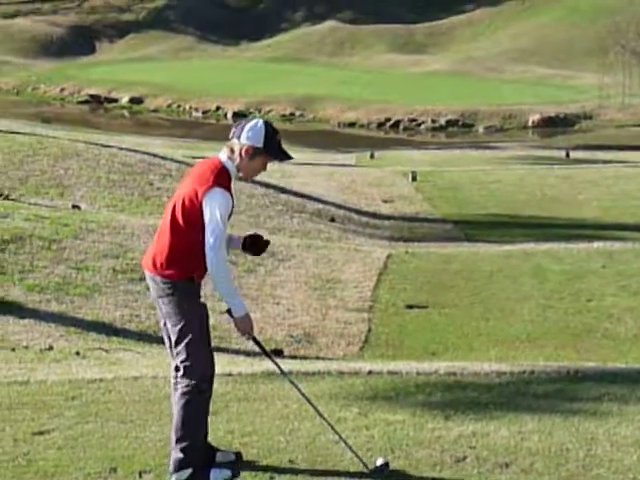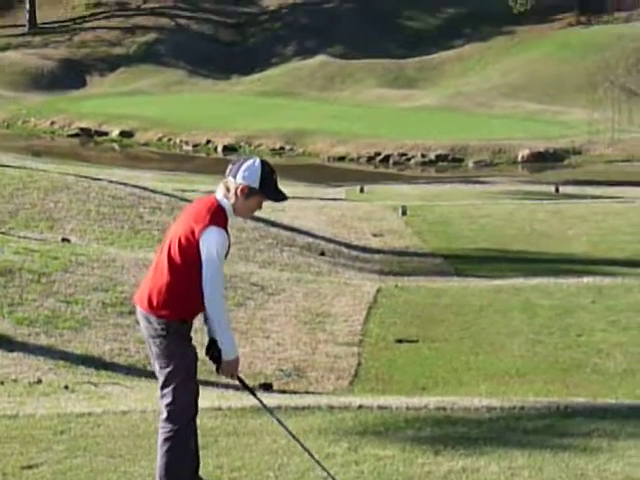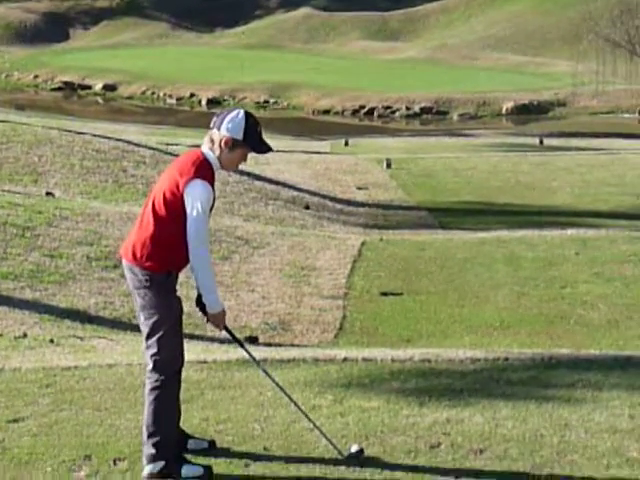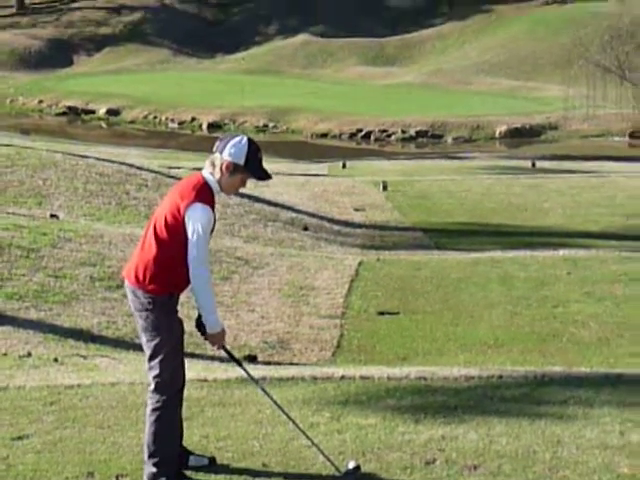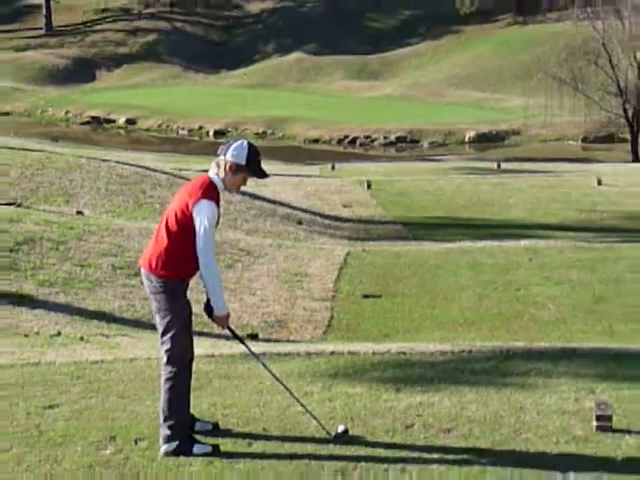
dt=0.4s
person 1, frame 1
left shoulder: (207, 169)
right shoulder: (217, 189)
right elbow: (214, 259)
left wrist: (240, 243)
right wrist: (239, 310)
left hip: (167, 274)
right hip: (174, 280)
left knee: (188, 367)
right knee: (197, 371)
left ankle: (195, 446)
person 1, frame 2
left shoulder: (204, 207)
right shoulder: (214, 228)
right elbow: (213, 296)
left wrist: (214, 337)
right wrist: (228, 351)
left hip: (155, 310)
right hip: (166, 319)
left knee: (182, 404)
right knee: (178, 410)
person 1, frame 3
left shoulder: (192, 163)
right shoulder: (199, 180)
left elbow: (191, 241)
right elbow: (198, 248)
left wrist: (206, 295)
right wrist: (214, 304)
left hip: (147, 264)
right hip: (151, 271)
left knee: (168, 358)
right knee: (165, 362)
left ankle: (169, 436)
person 1, frame 4
left shoulder: (193, 186)
right shoulder: (200, 204)
left elbow: (190, 261)
right elbow: (198, 270)
left wrist: (207, 318)
right wrist: (213, 324)
left hip: (150, 286)
right hip: (153, 293)
left knee: (170, 376)
right knee: (166, 382)
left ankle: (172, 451)
person 1, frame 5
left shoulder: (201, 186)
right shoulder: (206, 200)
left elbow: (198, 252)
right elbow: (206, 258)
left wrist: (213, 300)
right wrist: (220, 307)
left hip: (164, 273)
right hip: (165, 278)
left knee: (182, 352)
right knee: (177, 356)
left ankle: (180, 418)
right ankle: (174, 437)
